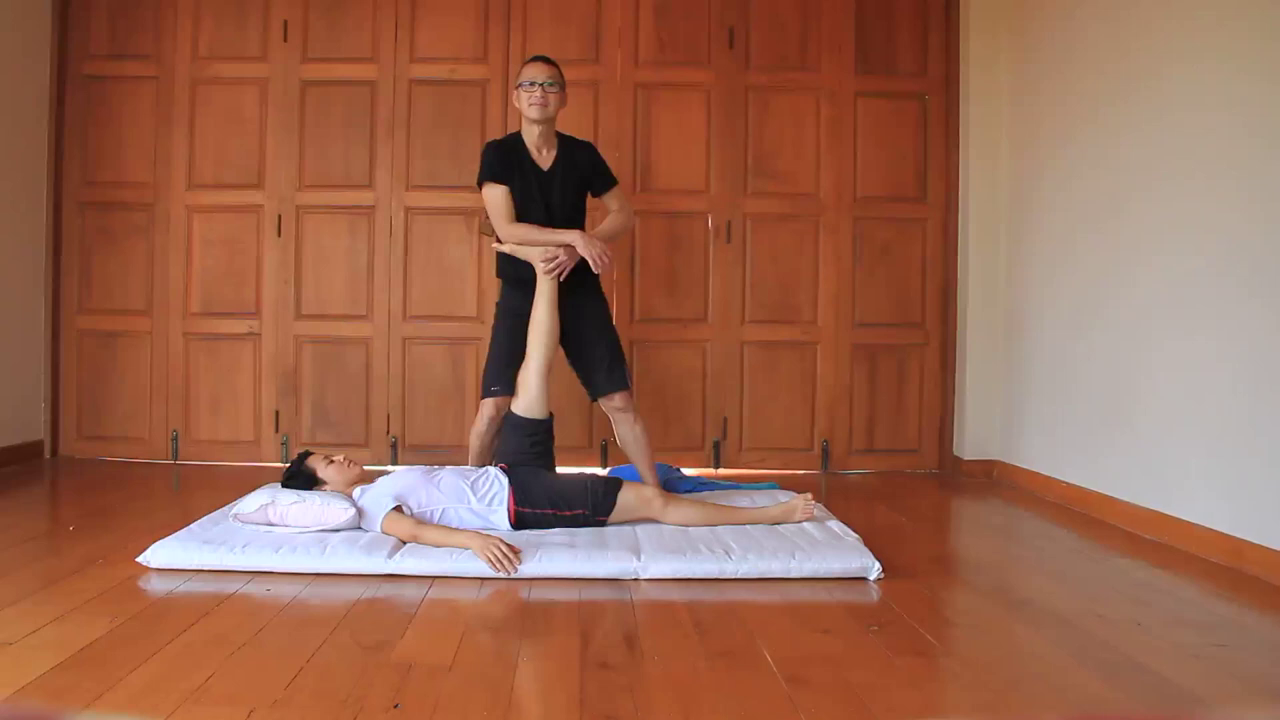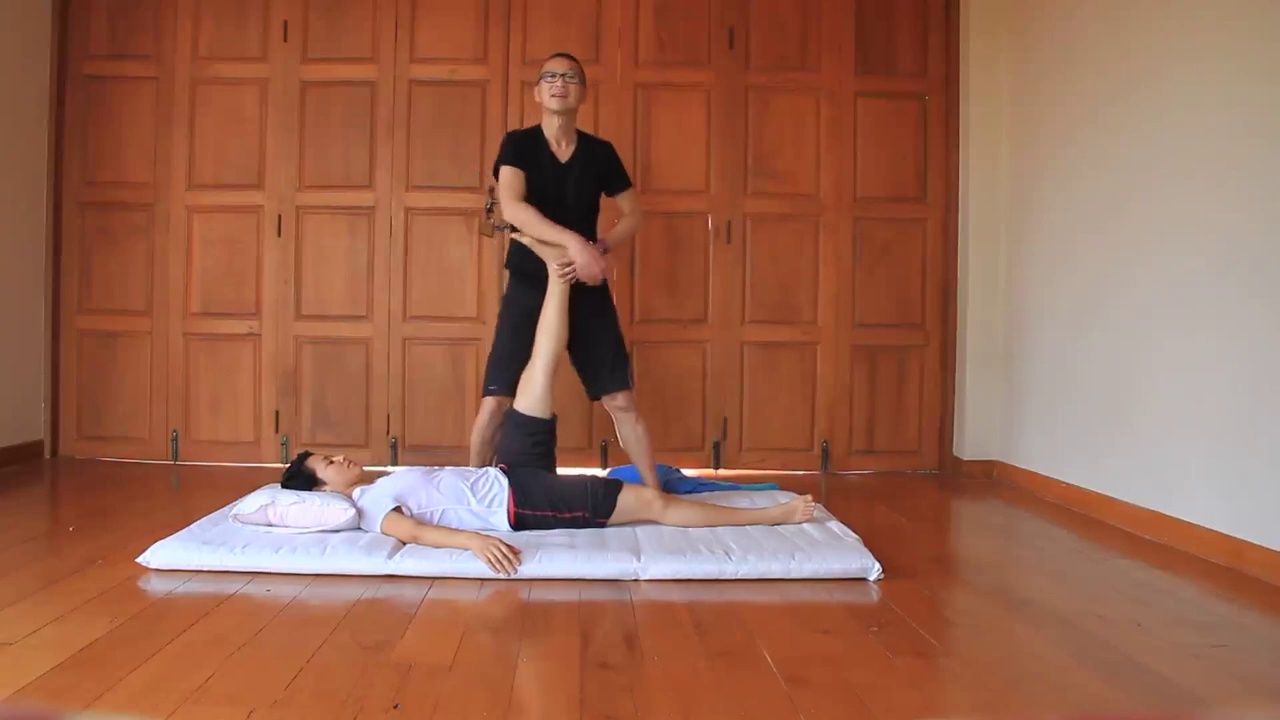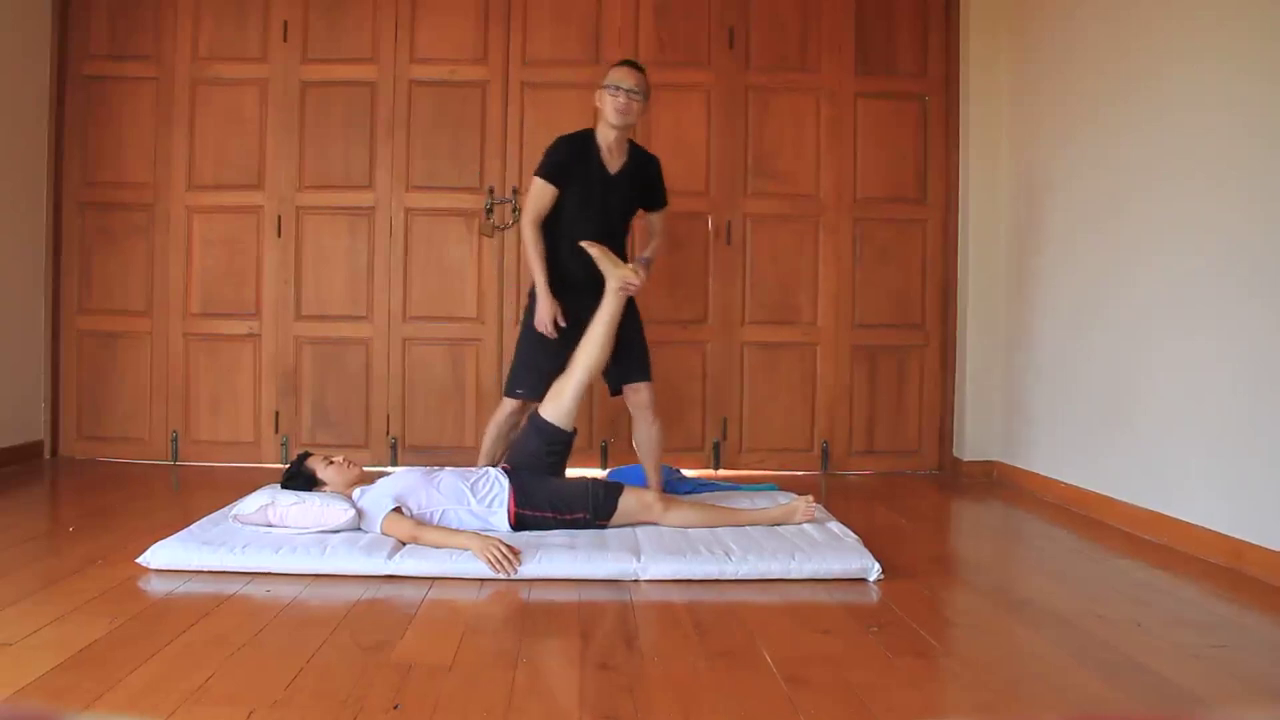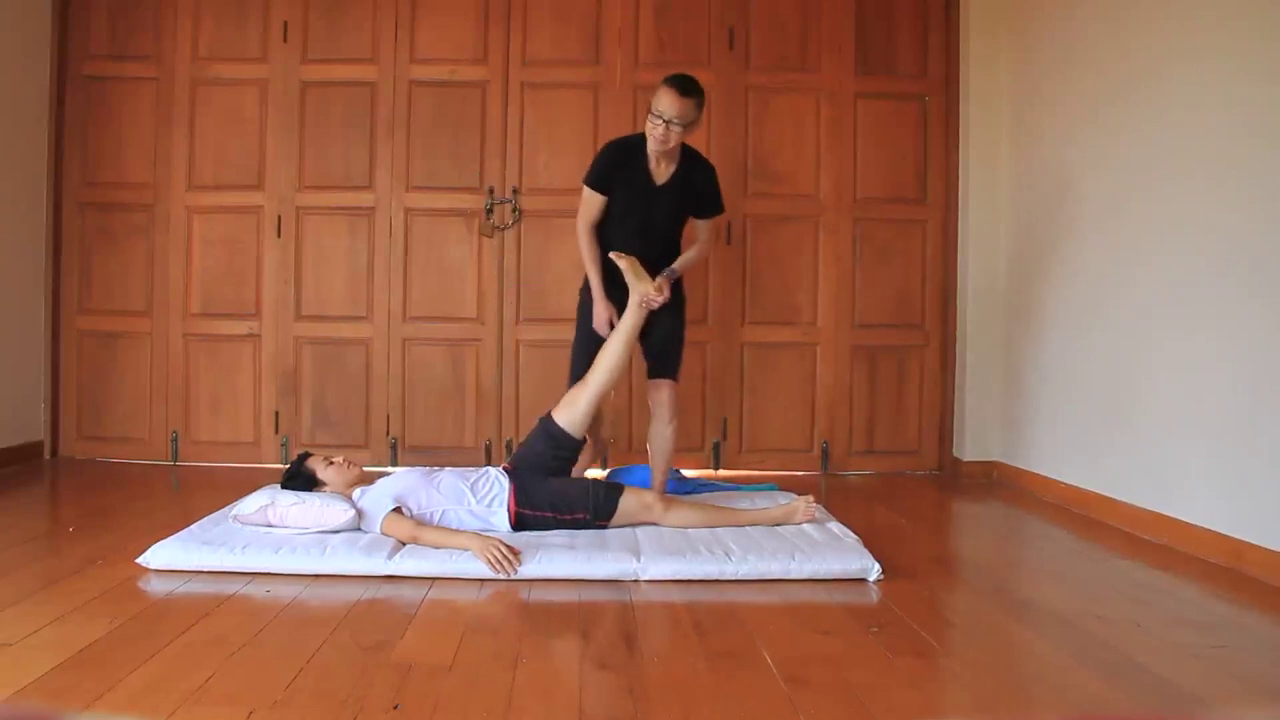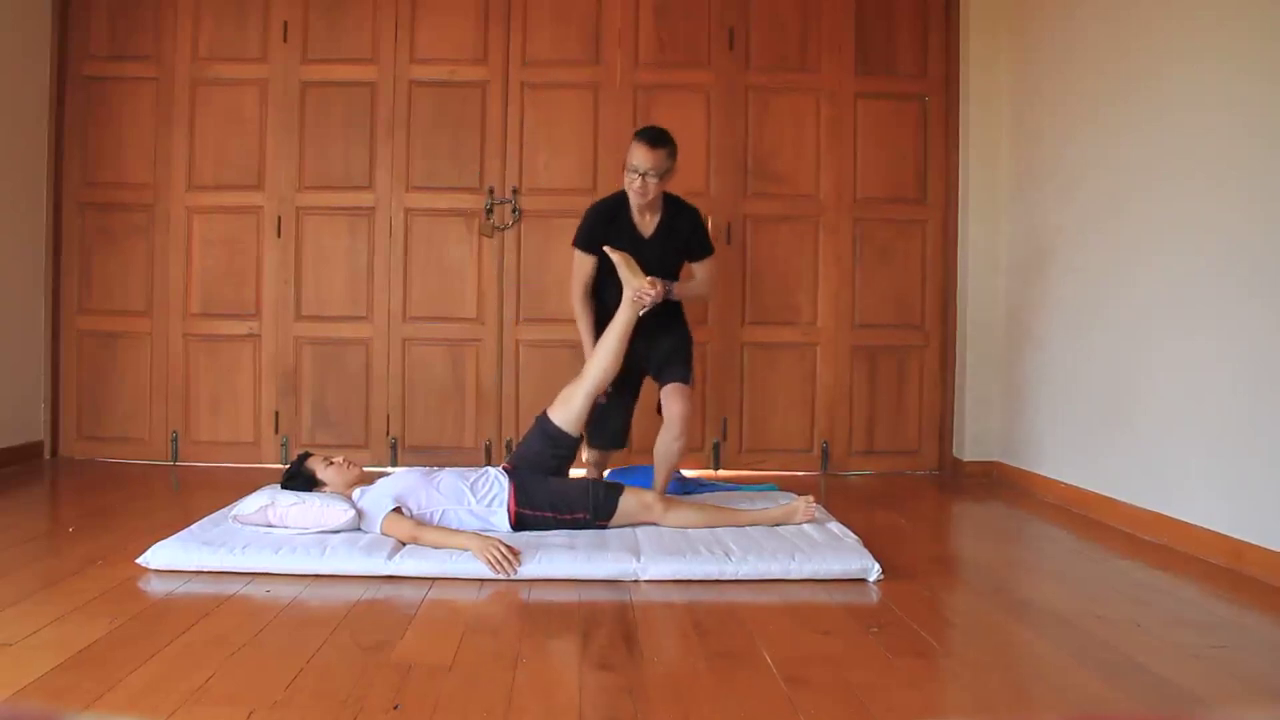
dt=0.5s
person 1, frame 1
left shoulder: (385, 484)
right shoulder: (369, 505)
right elbow: (414, 530)
right wrist: (473, 538)
left hip: (510, 477)
right hip: (516, 505)
left knee: (533, 377)
right knee: (651, 501)
right ankle: (772, 515)
person 1, frame 2
left shoulder: (383, 483)
right shoulder: (369, 508)
right elbow: (415, 532)
right wrist: (472, 537)
left hip: (510, 479)
right hip: (517, 503)
left knee: (539, 373)
right knee: (652, 503)
right ankle: (771, 514)
person 1, frame 3
left shoulder: (385, 484)
right shoulder: (369, 505)
right elbow: (414, 532)
right wrist: (473, 538)
left hip: (512, 478)
right hip: (518, 506)
left knee: (569, 386)
right knee: (651, 504)
left ankle: (614, 290)
right ankle: (773, 516)
person 1, frame 4
left shoulder: (386, 483)
right shoulder: (368, 508)
right elbow: (415, 532)
right wrist: (473, 540)
left hip: (513, 477)
right hip: (518, 508)
left knee: (586, 393)
right knee: (653, 505)
left ankle: (637, 303)
right ankle: (773, 515)
person 1, frame 5
left shoulder: (386, 484)
right shoulder: (369, 506)
right elbow: (415, 532)
right wrist: (474, 539)
left hip: (513, 478)
right hip: (517, 507)
left knee: (581, 391)
right knee: (651, 505)
left ankle: (631, 301)
right ankle: (771, 516)
person 2, frame 1
left shoulder: (583, 154)
right shoulder: (498, 154)
left elbow: (622, 214)
right elbow: (505, 229)
left wrist: (578, 249)
right wrist: (575, 235)
left hip: (580, 292)
right hip: (520, 294)
left knee: (619, 401)
right knee: (493, 407)
left ankle: (656, 493)
person 2, frame 2
left shoulder: (601, 153)
right shoulder: (518, 145)
left elbow: (632, 217)
right elbow: (512, 208)
left wrist: (597, 250)
right wrist: (573, 241)
left hip: (588, 292)
right hip: (529, 289)
left knee: (621, 401)
right knee: (495, 402)
left ankle: (656, 494)
person 2, frame 3
left shoulder: (647, 165)
right shoulder: (567, 150)
left elbow: (656, 232)
right elbow: (530, 222)
left wrist: (643, 265)
right wrist: (543, 294)
right hip: (559, 294)
left knee: (642, 398)
right knee: (517, 403)
left ankle: (657, 496)
person 2, frame 4
left shoulder: (700, 173)
right shoulder: (615, 155)
left elbow: (703, 240)
right elbow: (585, 226)
left wrist: (669, 276)
right wrist: (599, 297)
left hip: (662, 291)
right hip: (606, 286)
left knee: (663, 397)
left ankle: (656, 497)
right ankle: (591, 450)
person 2, frame 5
left shoulder: (686, 218)
right shoulder: (601, 215)
left elbow: (705, 284)
right elbow: (580, 290)
left wrist: (667, 289)
right wrist: (592, 357)
left hip: (666, 331)
left knee: (678, 409)
right knee: (602, 441)
right ankle: (594, 478)
